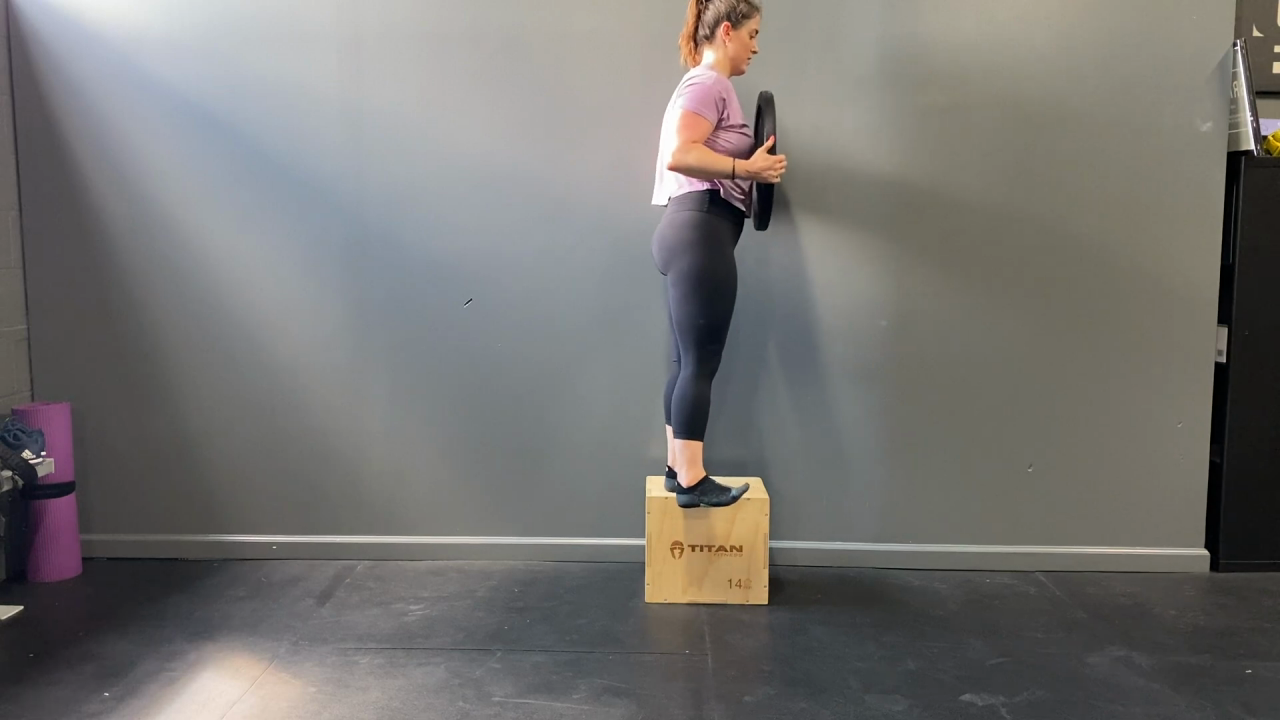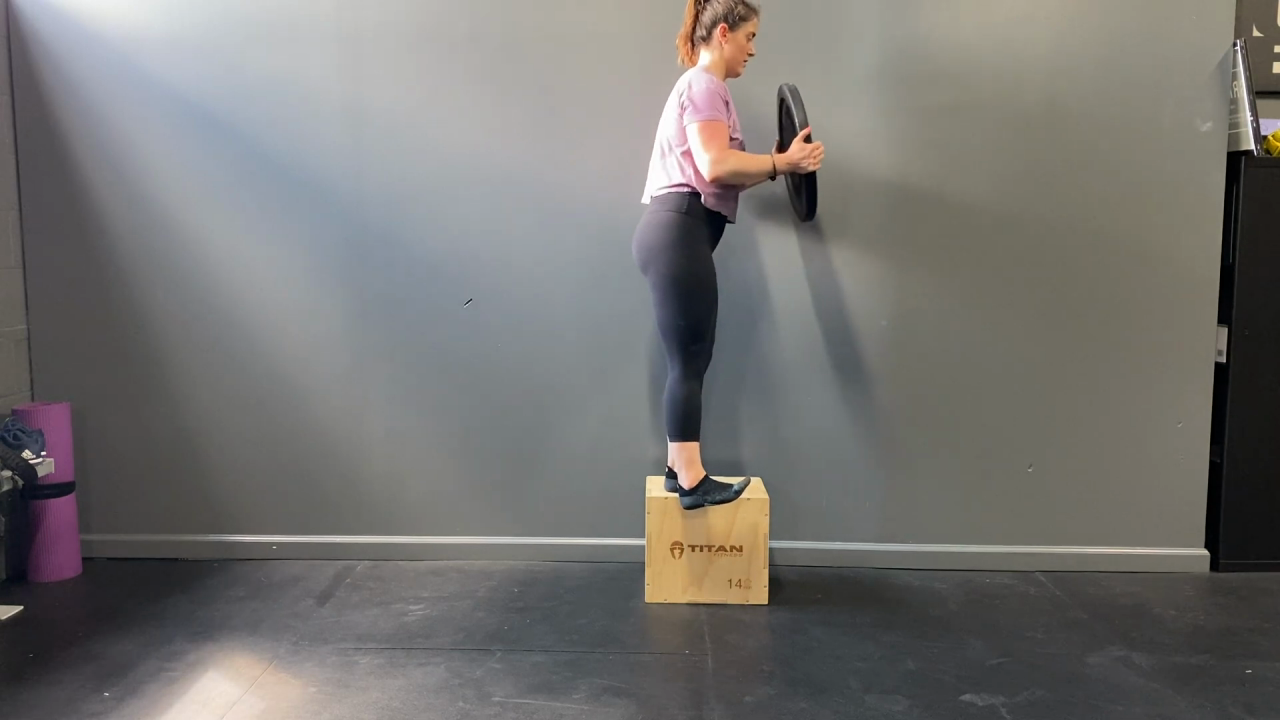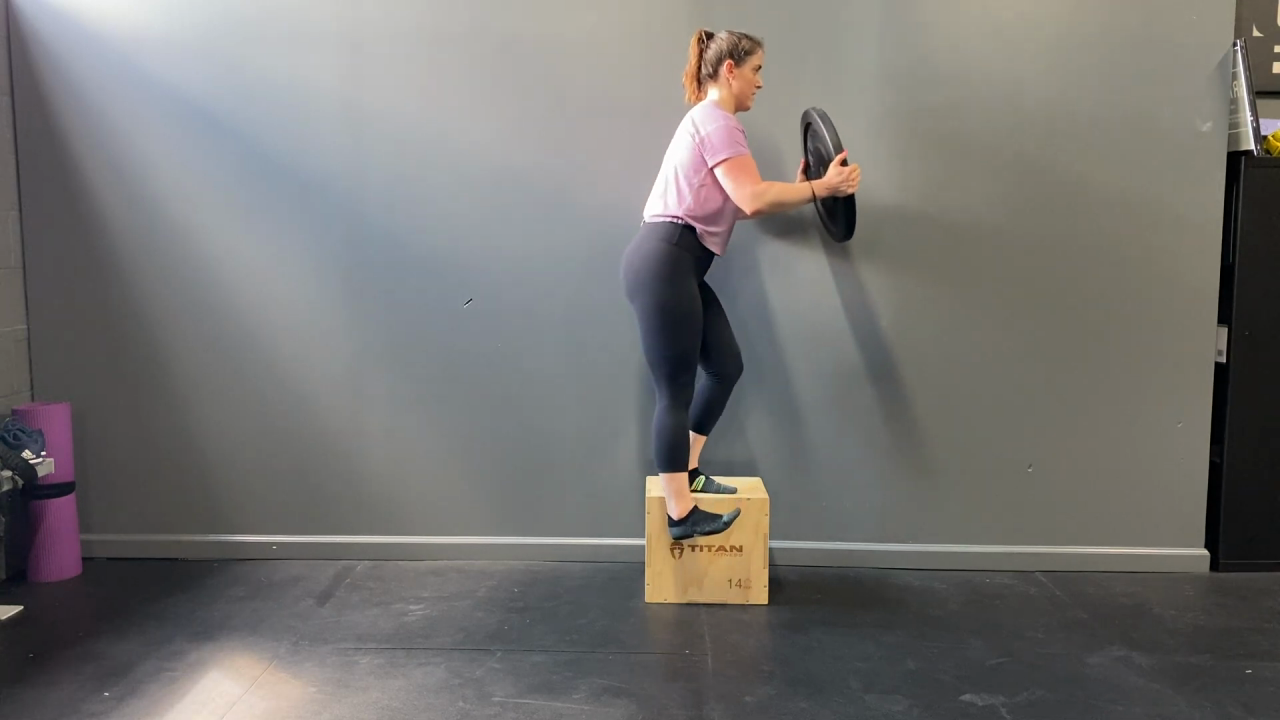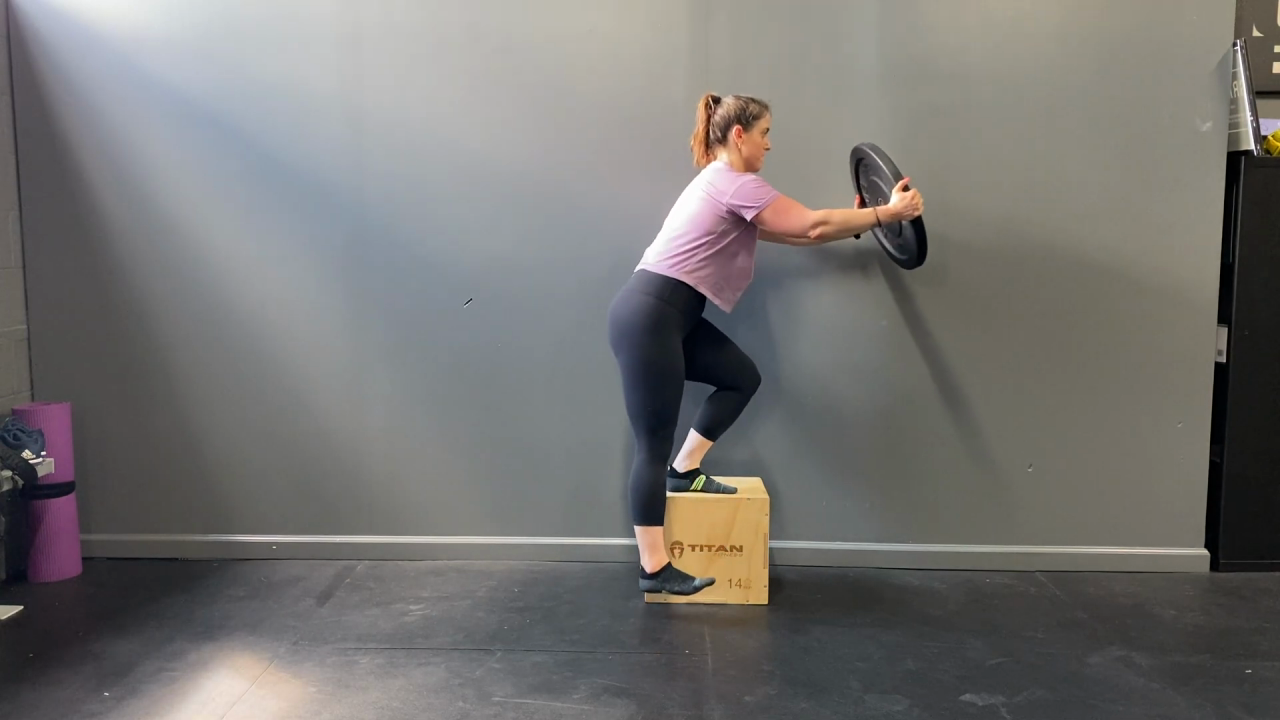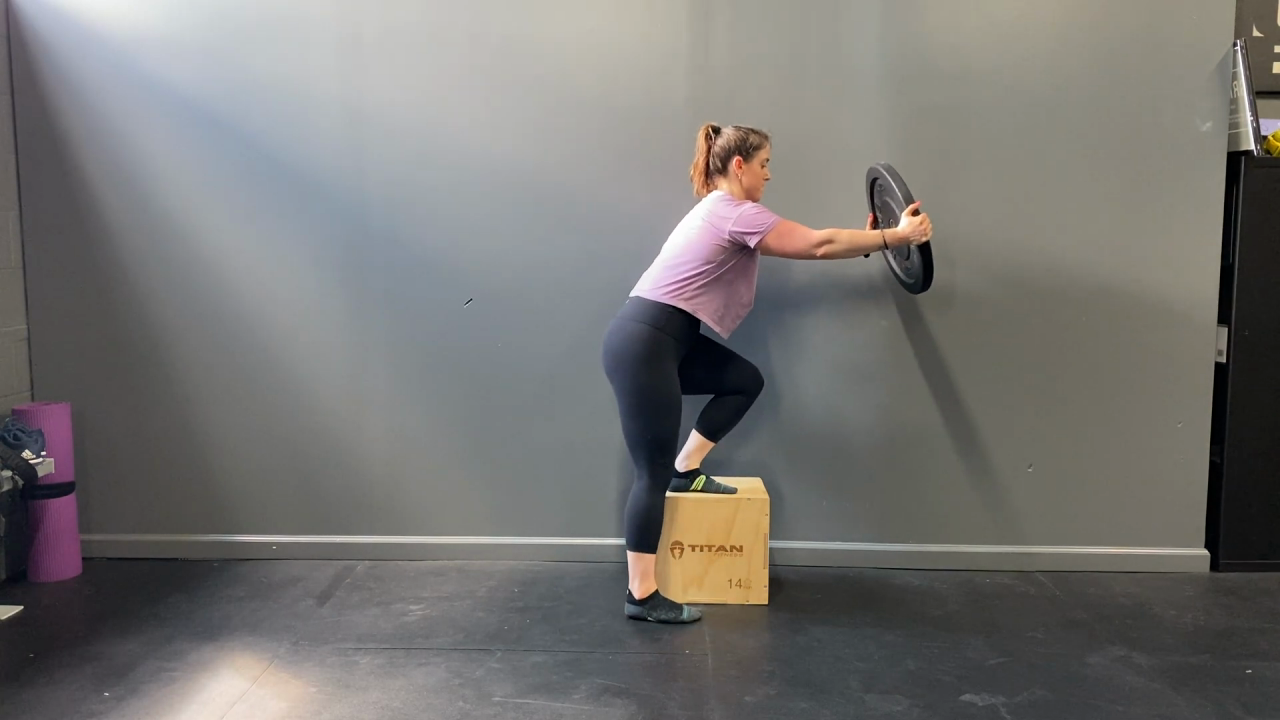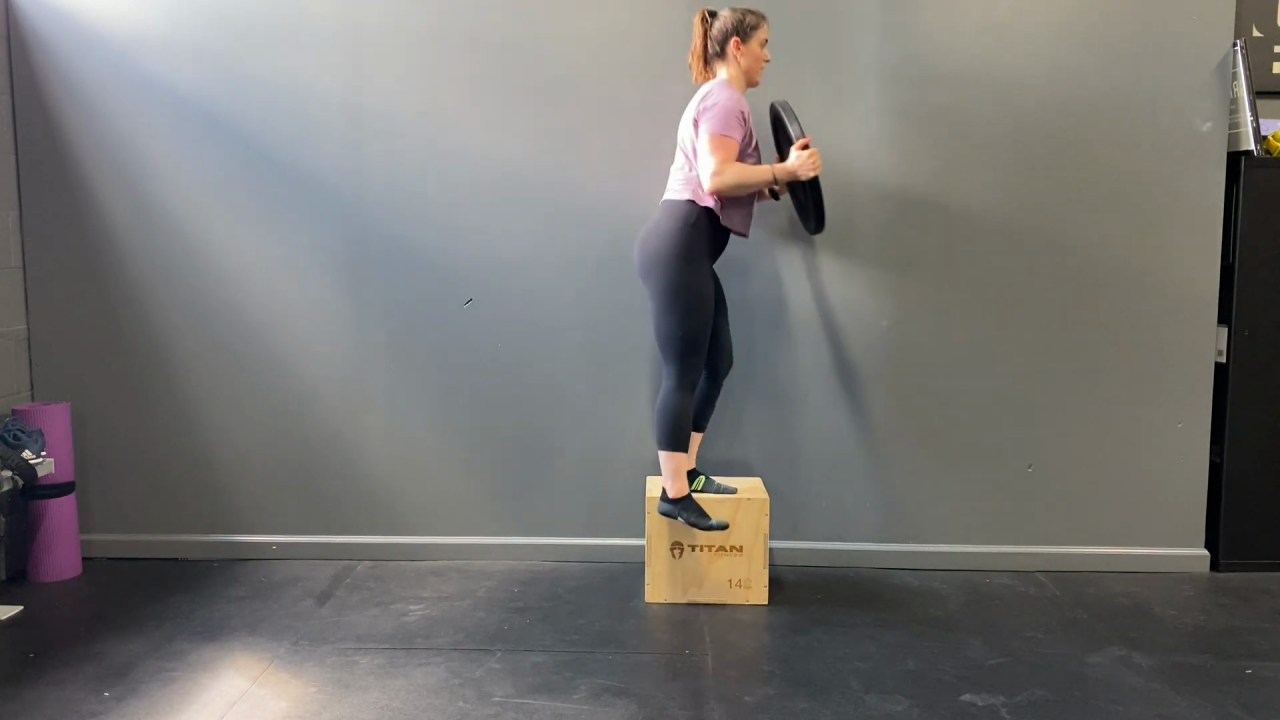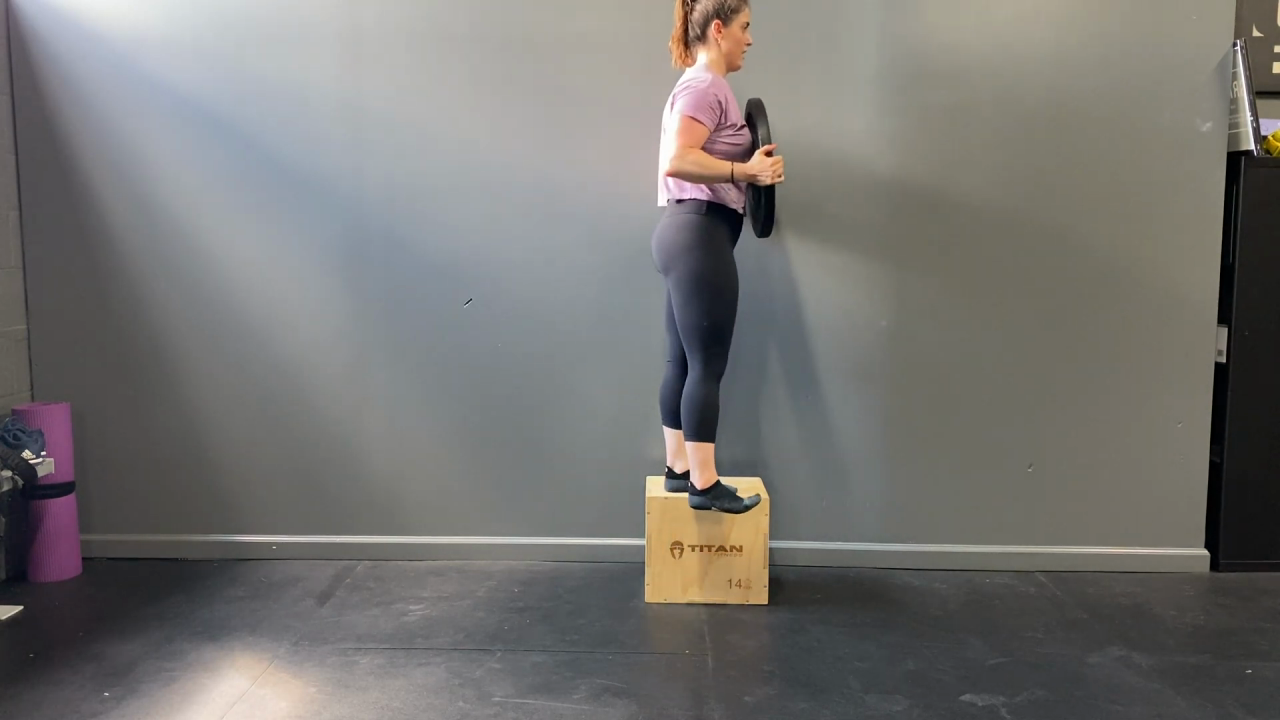
dt=0.7s
person 1, frame 1
left shoulder: (707, 86)
right shoulder: (707, 84)
right elbow: (679, 154)
left wrist: (754, 166)
right wrist: (747, 168)
left hip: (691, 230)
right hip: (700, 231)
left knee: (690, 361)
right knee: (701, 363)
left ankle: (679, 468)
right ankle: (692, 480)
person 1, frame 2
left shoulder: (701, 87)
right shoulder: (704, 86)
left elbow: (719, 176)
right elbow: (714, 166)
left wrist: (775, 165)
right wrist: (782, 162)
left hip: (679, 234)
right hip: (678, 234)
left knee: (691, 361)
right knee: (688, 363)
left ankle: (679, 468)
right ankle: (692, 481)
person 1, frame 3
left shoulder: (708, 121)
right shoulder: (716, 122)
left elbow: (741, 203)
right elbow: (753, 199)
left wrist: (800, 188)
right wrist: (823, 187)
left hip: (675, 265)
right hip: (662, 265)
left knee: (725, 366)
right knee: (676, 393)
left ankle: (687, 471)
right ankle: (681, 513)
person 1, frame 4
left shoulder: (720, 183)
right shoulder: (736, 185)
left elbow: (790, 232)
right elbow: (810, 226)
left wrist: (854, 224)
right wrist: (886, 213)
left hip: (664, 314)
right hip: (648, 318)
left knee: (742, 377)
right knee: (653, 445)
left ankle: (684, 470)
right ankle: (655, 568)
person 1, frame 5
left shoulder: (722, 212)
right shoulder: (736, 214)
left elbow: (805, 245)
right elbow: (818, 245)
left wrist: (866, 238)
right wrist: (894, 237)
left hip: (659, 338)
right hip: (642, 345)
left knee: (746, 380)
right knee: (653, 472)
left ankle: (686, 469)
right ankle: (642, 595)
person 1, frame 6
left shoulder: (721, 101)
right shoulder: (723, 100)
left elbow: (733, 188)
right elbow: (717, 179)
left wrist: (781, 181)
right wrist: (784, 169)
left hip: (687, 250)
right hip: (677, 247)
left knee: (715, 364)
right knee: (684, 374)
left ankle: (687, 473)
right ankle: (674, 493)
person 1, frame 7
left shoulder: (706, 87)
right shoulder: (703, 86)
right elbow: (677, 160)
left wrist: (751, 169)
right wrist: (747, 171)
left hip: (690, 234)
right hip: (698, 235)
left knee: (685, 362)
right knee: (707, 366)
left ankle: (679, 469)
right ankle: (705, 485)
